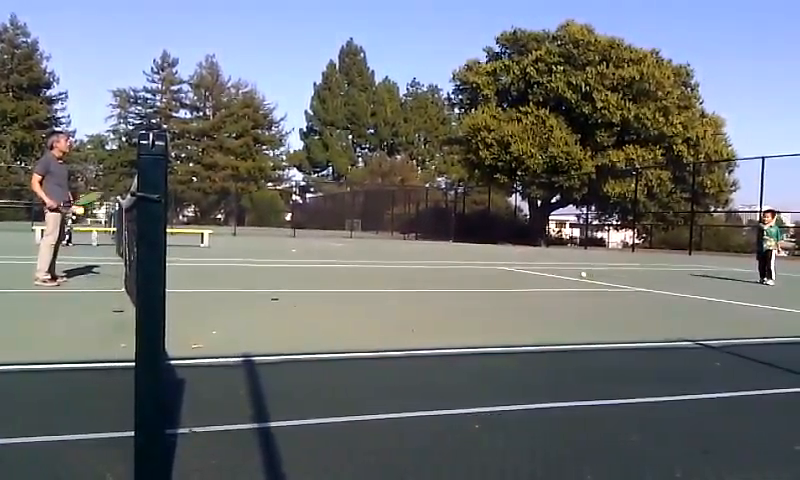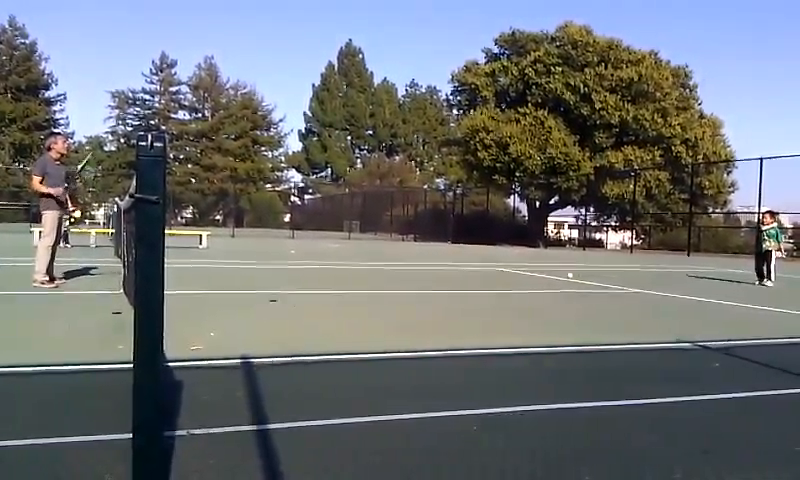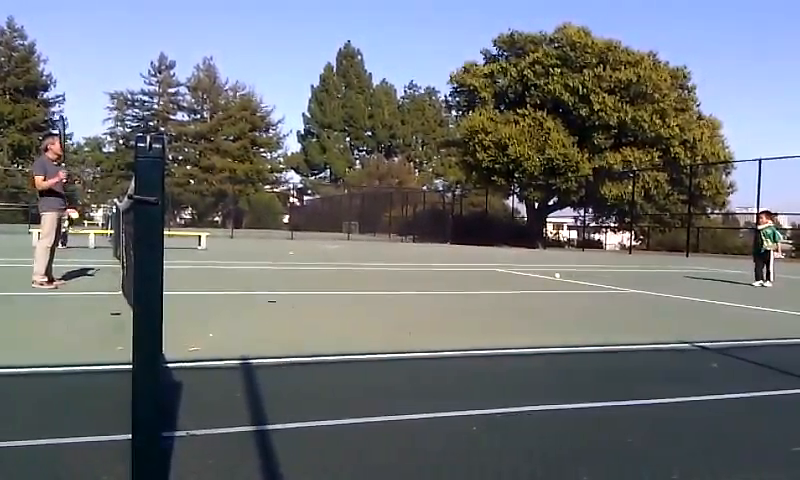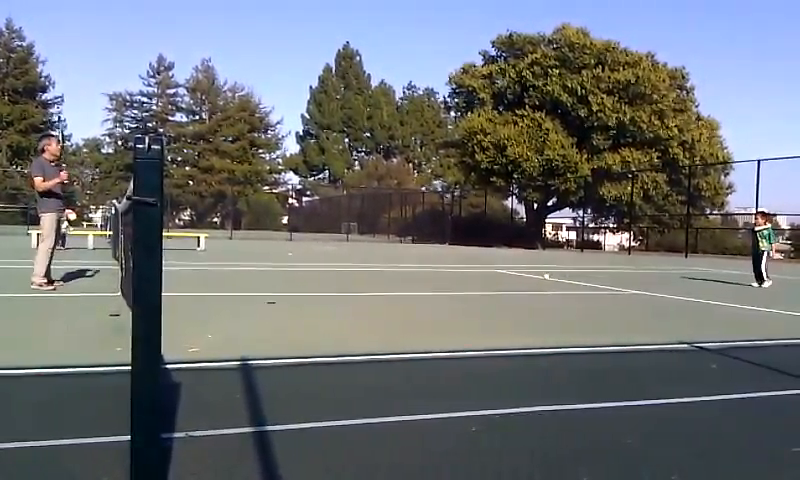
dt=0.3s
person 1, frame 1
left shoulder: (63, 163)
right shoulder: (46, 160)
right elbow: (34, 183)
left wrist: (72, 203)
right wrist: (46, 199)
left hip: (63, 207)
right hip: (53, 207)
left knee: (57, 241)
right knee: (49, 239)
left ankle: (50, 273)
right ankle: (41, 275)
person 1, frame 2
left shoulder: (61, 164)
right shoulder: (43, 161)
right elbow: (35, 184)
left wrist: (69, 205)
right wrist: (51, 191)
left hip: (60, 208)
right hip: (50, 207)
left knee: (54, 242)
right knee: (47, 241)
left ankle: (49, 275)
right ankle: (39, 277)
person 1, frame 3
left shoulder: (58, 164)
right shoulder: (40, 162)
right elbow: (40, 185)
left wrist: (66, 206)
right wrist: (56, 178)
left hip: (59, 209)
right hip: (49, 209)
left knee: (53, 244)
right knee: (45, 243)
left ankle: (48, 276)
right ankle: (38, 278)
person 1, frame 4
left shoulder: (56, 165)
right shoulder: (38, 163)
right elbow: (39, 186)
left wrist: (64, 207)
right wrist: (58, 179)
left hip: (57, 210)
right hip: (47, 210)
left knee: (51, 245)
right knee: (47, 244)
left ankle: (46, 278)
right ankle: (37, 279)
